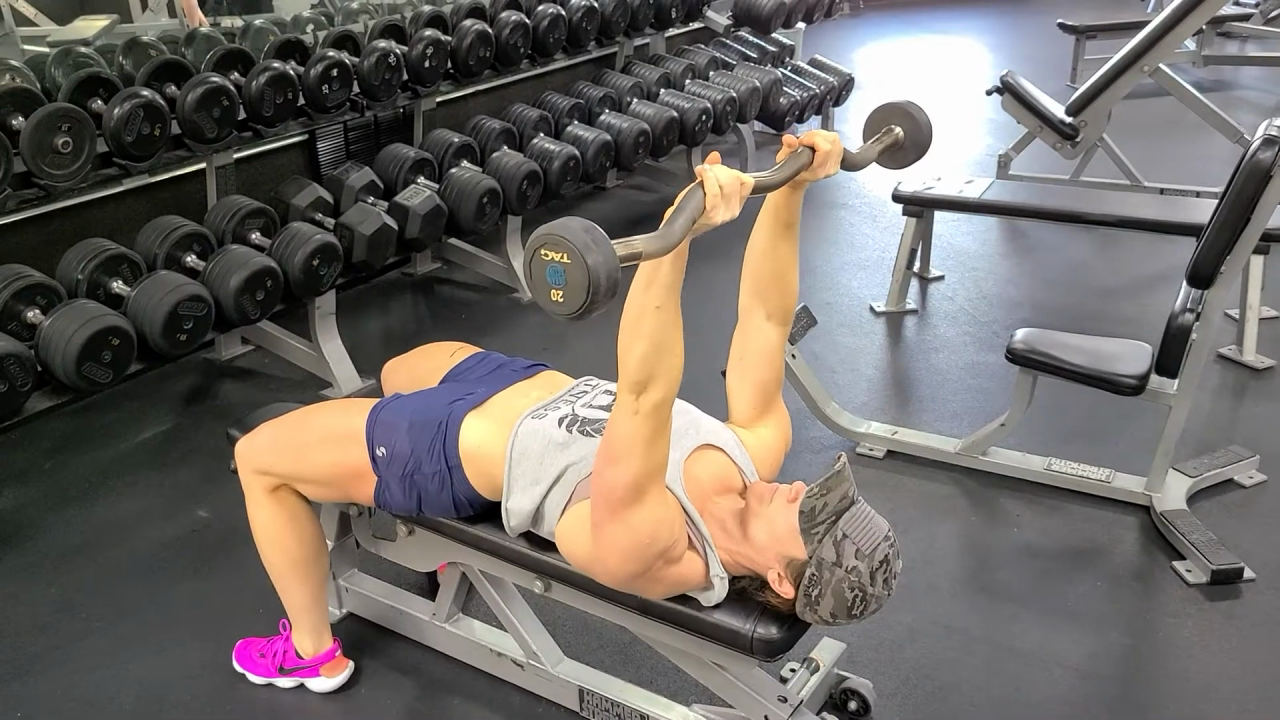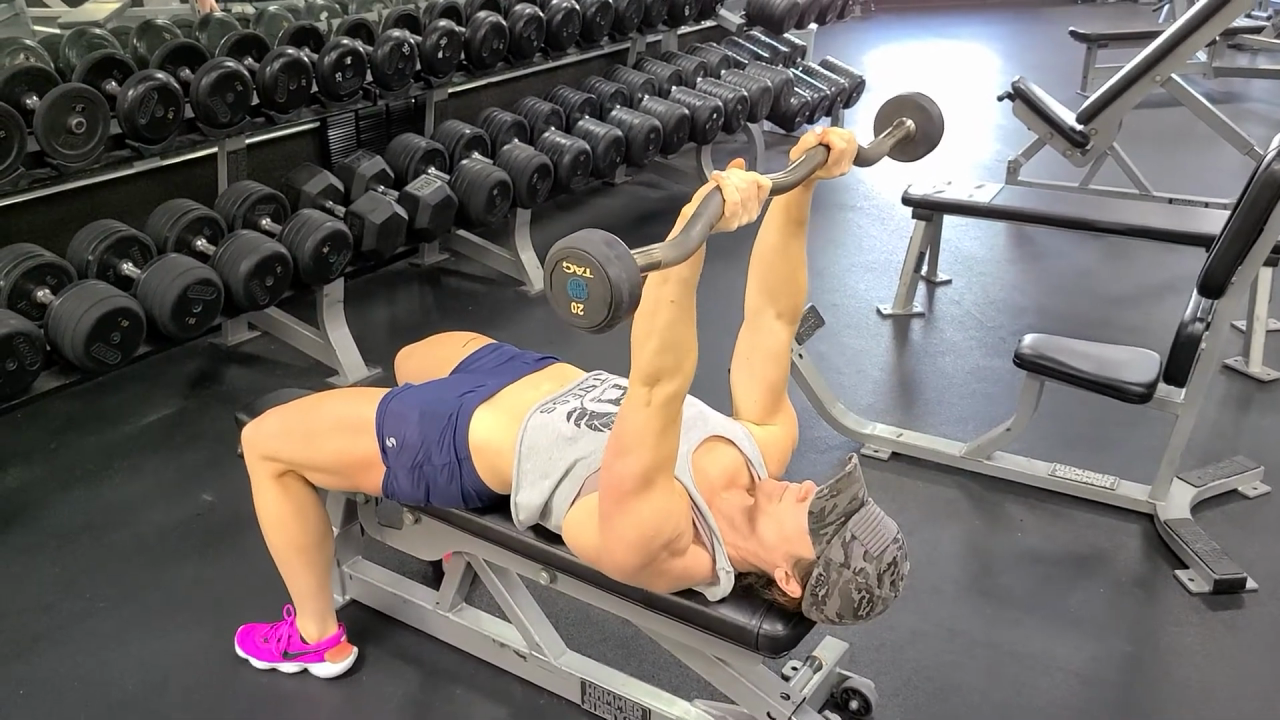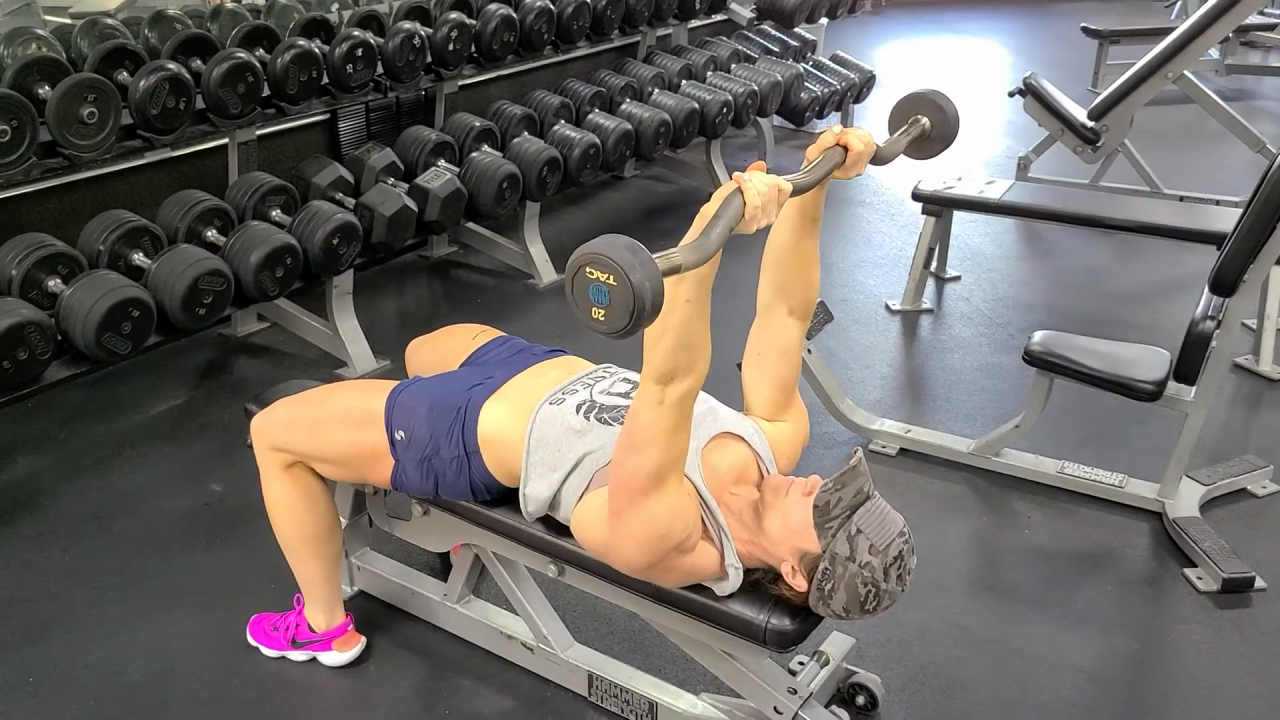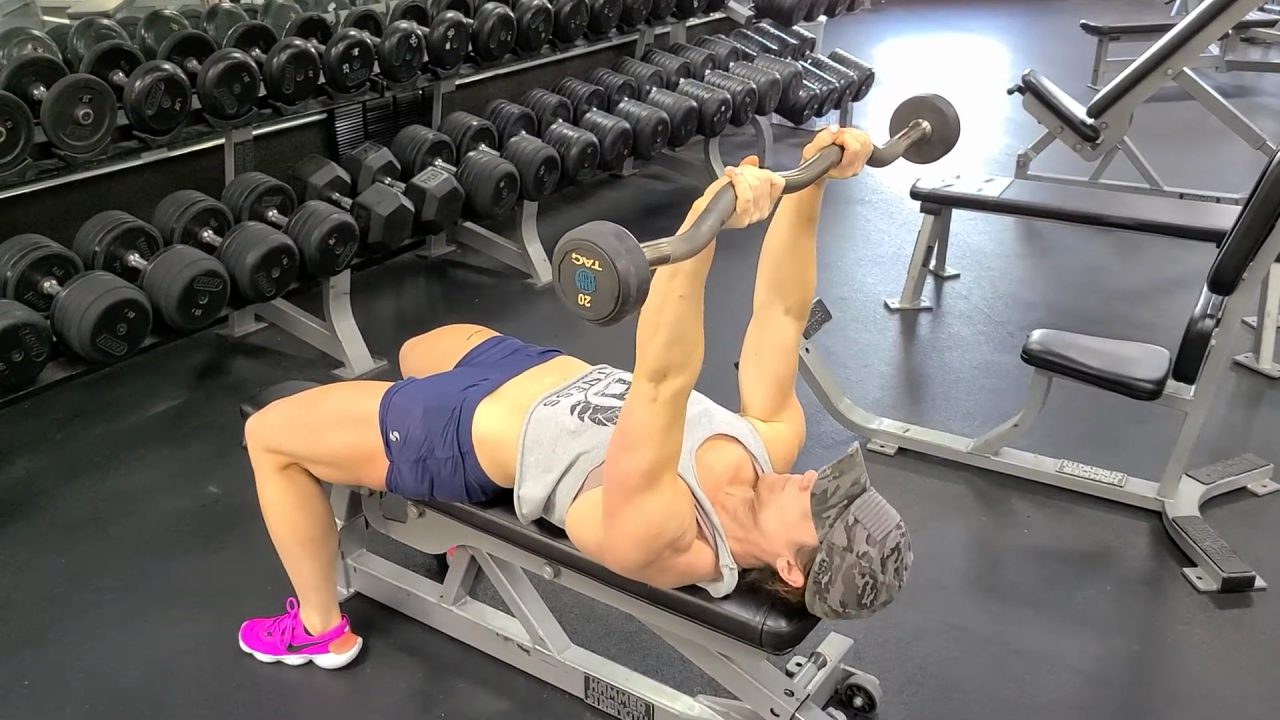
dt=1s
person 1, frame 1
left shoulder: (655, 549)
right shoulder: (758, 452)
left elbow: (644, 396)
right elbow: (765, 319)
left wrist: (678, 231)
right wrist: (791, 188)
left knee: (259, 454)
right knee: (397, 373)
left ankle: (312, 653)
person 1, frame 2
left shoulder: (662, 541)
right shoulder: (765, 448)
left elbow: (656, 388)
right elbow: (772, 318)
left wrist: (696, 227)
right wrist: (798, 185)
left hip: (464, 441)
left knee: (265, 439)
right knee: (411, 360)
left ankle: (316, 636)
person 1, frame 3
left shoulder: (668, 536)
right shoulder: (775, 444)
left elbow: (669, 386)
right elbow: (784, 314)
left wrist: (713, 229)
right wrist: (813, 181)
left hip: (473, 434)
left knee: (273, 431)
right knee: (421, 352)
left ankle: (324, 626)
person 1, frame 4
left shoulder: (663, 535)
right shoulder: (772, 444)
left elbow: (662, 381)
right elbow: (780, 313)
left wrist: (705, 223)
right wrist: (809, 181)
left knee: (268, 432)
right knee: (415, 352)
left ankle: (321, 628)
